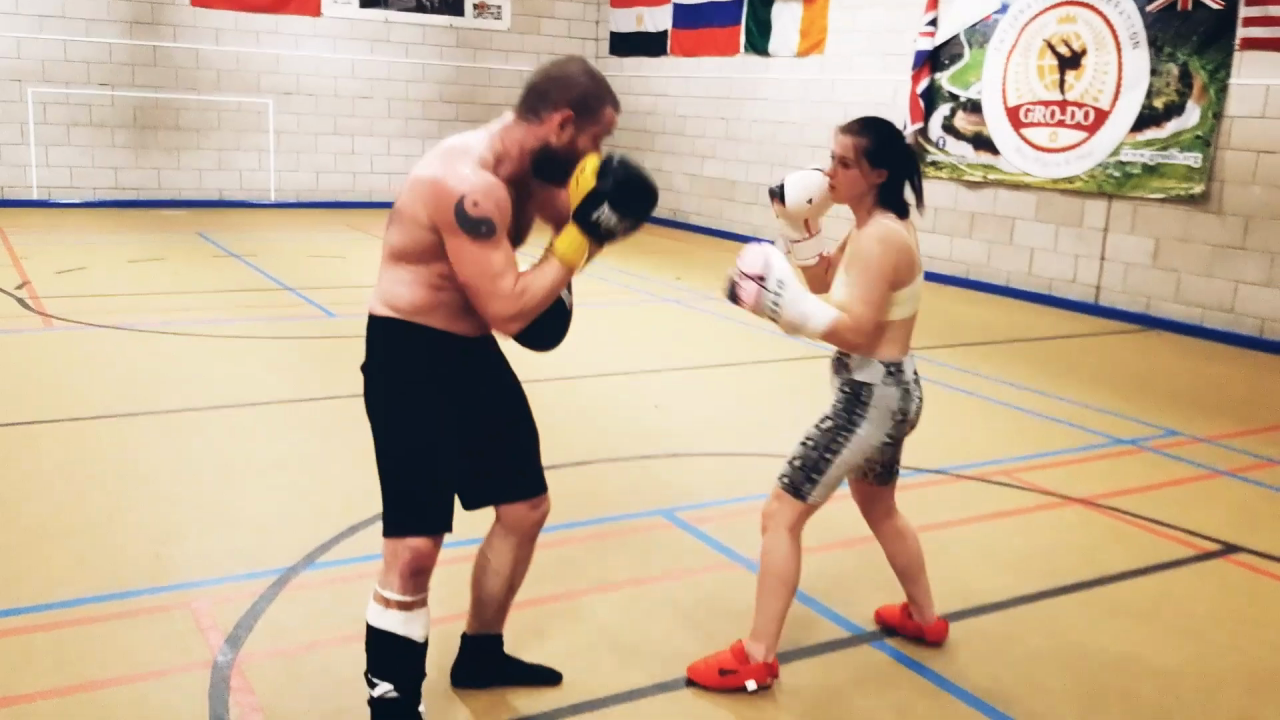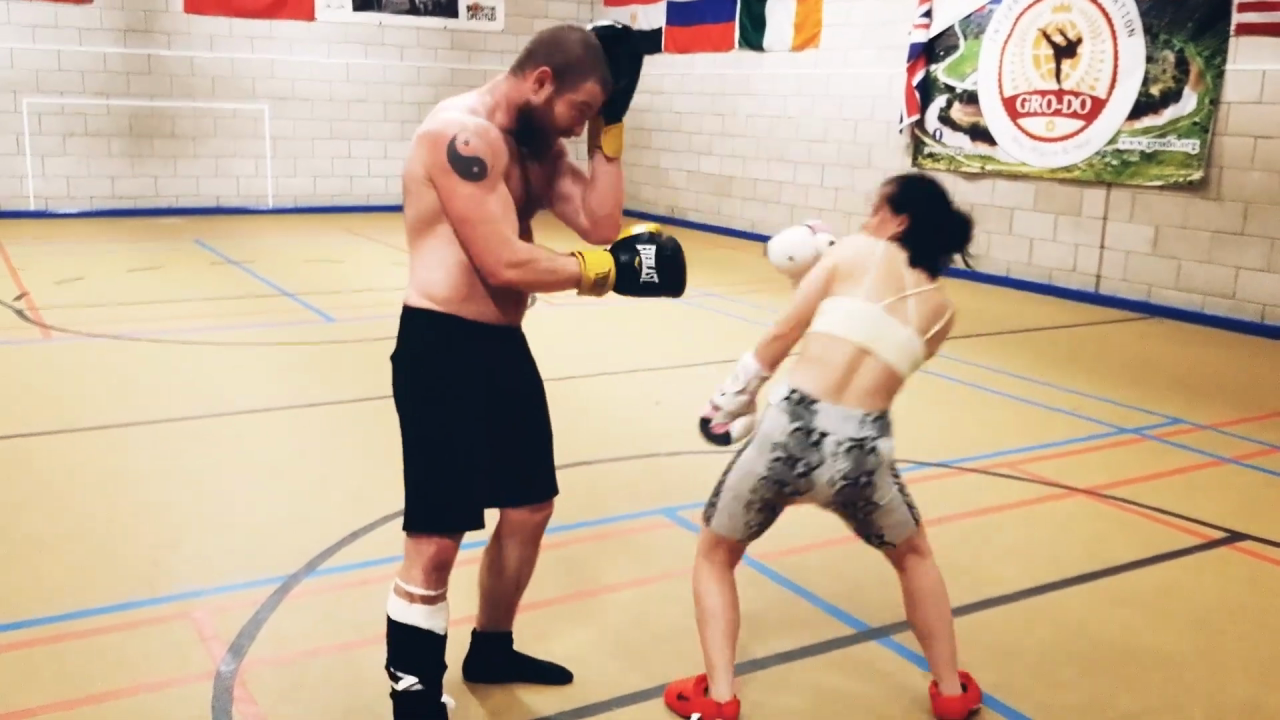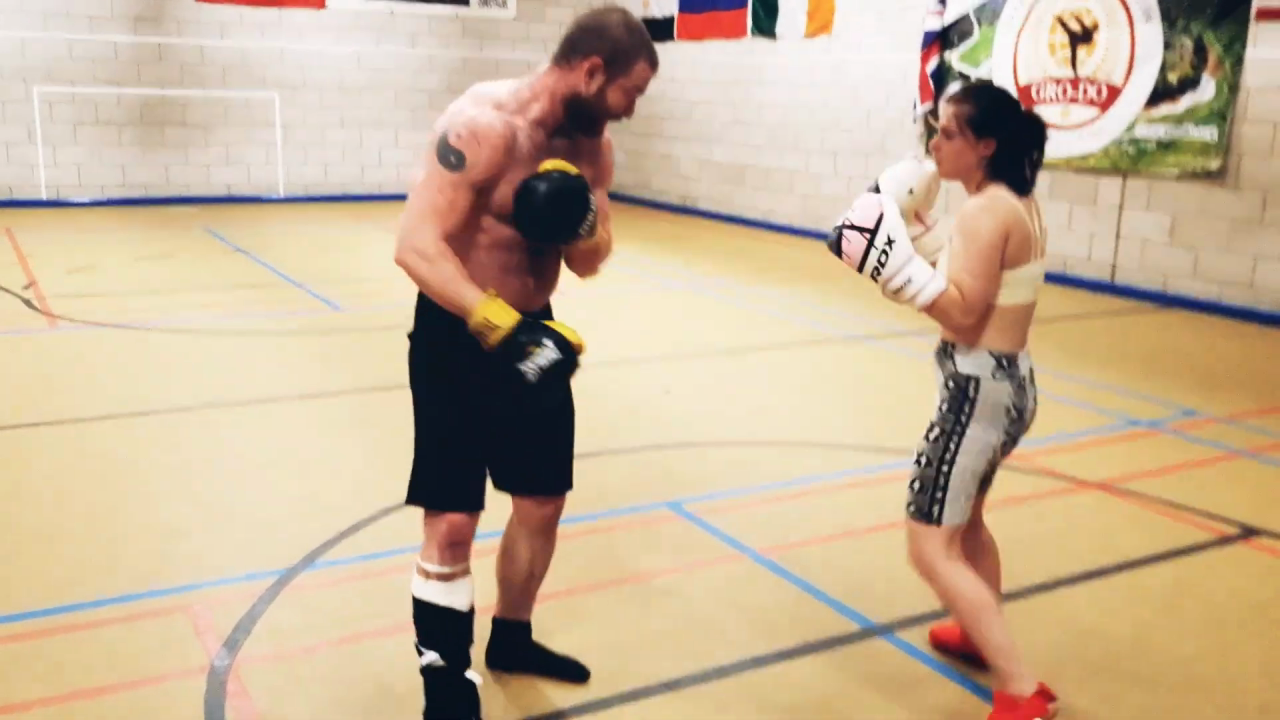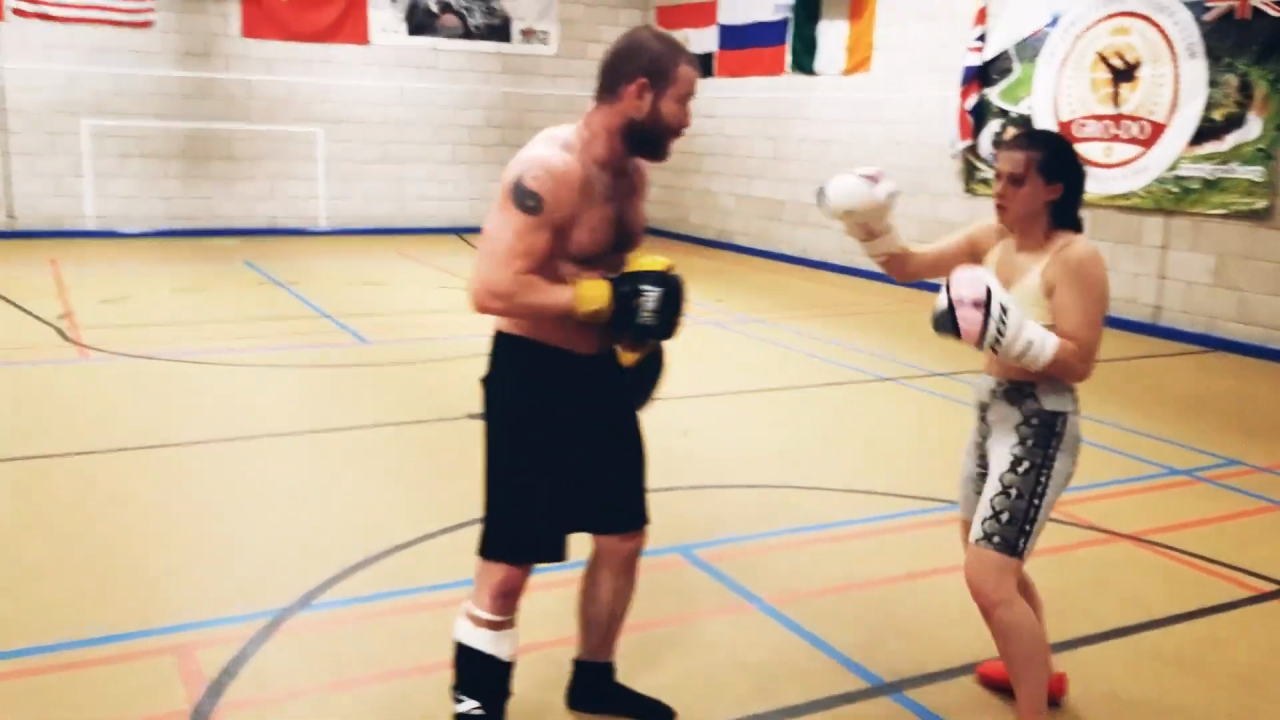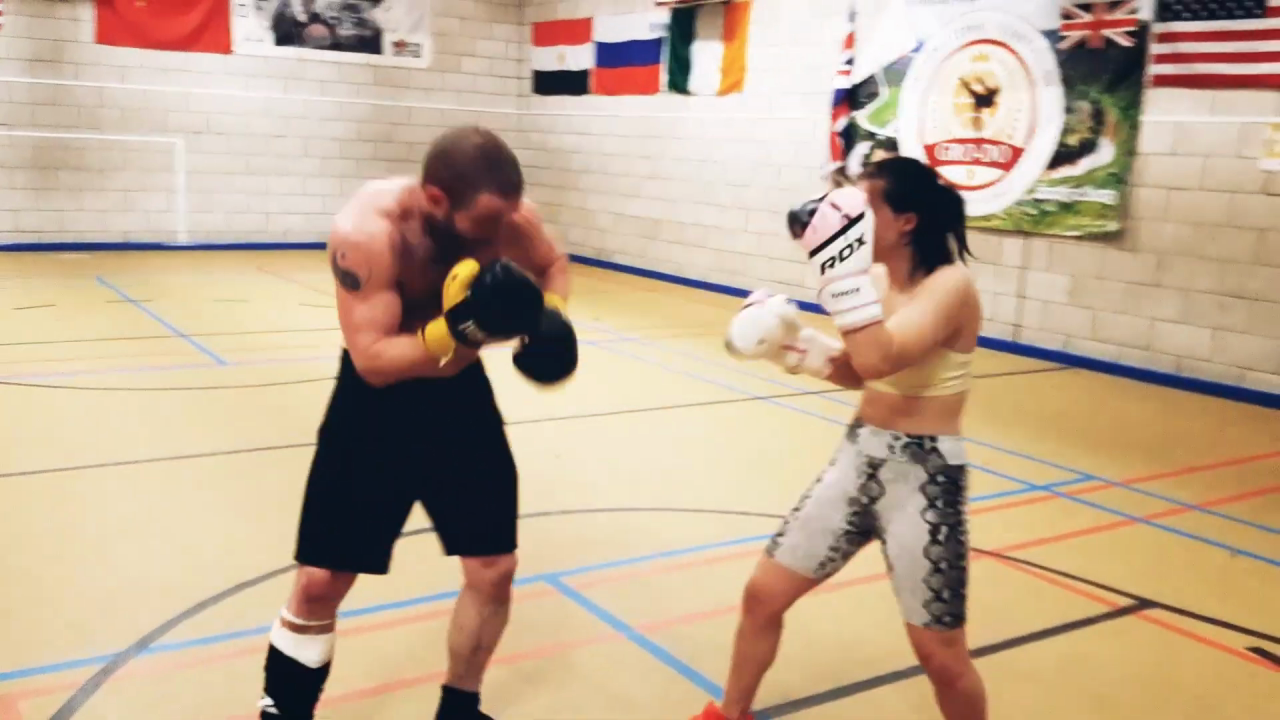
dt=1s
person 1, frame 1
left shoulder: (531, 162)
right shoulder: (468, 184)
left elbow: (566, 219)
right elbow: (507, 311)
left wrist: (582, 227)
right wrist: (589, 230)
left hip: (474, 353)
right hip: (411, 359)
left knee: (524, 508)
right knee: (415, 546)
left ankle: (481, 655)
person 1, frame 2
left shoulder: (539, 145)
right shoulder: (464, 134)
left elbow: (601, 223)
right elbow: (504, 262)
left wrist: (610, 124)
right wrist: (614, 266)
left hip: (504, 347)
right hip: (442, 350)
left knee: (529, 510)
right knee: (435, 541)
left ankle: (491, 649)
person 1, frame 3
left shoulder: (589, 144)
right shoulder: (480, 123)
left elbow: (590, 262)
right elbow: (417, 247)
left wrist: (584, 218)
right wrist: (502, 329)
left hip: (533, 338)
right hip: (459, 336)
left knee: (543, 503)
right knee: (451, 523)
left ankle: (512, 638)
person 1, frame 4
left shoulder: (633, 172)
right shoulder: (551, 168)
right elbow: (492, 289)
left wrist: (636, 316)
right wrist: (606, 298)
left hip: (598, 376)
right hip: (530, 377)
left knee: (622, 541)
right knee: (507, 570)
person 1, frame 5
left shoulder: (504, 220)
right shoulder: (366, 228)
left elbow: (549, 265)
right elbow: (375, 362)
left wrist: (547, 318)
right wrist: (455, 331)
left hip: (463, 399)
right hip: (377, 405)
left knee: (493, 569)
right knee: (320, 580)
person 2, frame 1
left shoulder: (882, 240)
right shoulder: (866, 227)
left elbow: (847, 333)
right elbow: (816, 280)
left wrist: (777, 295)
right wrist: (805, 233)
left hip: (870, 396)
right hip: (881, 394)
left knee: (780, 515)
right knee: (878, 507)
left ankle: (756, 656)
right ankle: (923, 616)
person 2, frame 2
left shoulder: (854, 255)
right shoulder: (943, 307)
left elbow: (782, 335)
left wrist: (728, 396)
left hip: (787, 433)
right hip: (862, 450)
left knee: (714, 558)
right knee: (913, 556)
person 2, frame 3
left shoulder: (987, 210)
right shoulder: (1012, 203)
left elbow: (960, 317)
left wrist: (891, 257)
right wrist: (914, 236)
left hip: (976, 393)
right hip: (1000, 388)
left knee: (934, 554)
right knee: (961, 521)
right ankle: (979, 637)
person 2, frame 4
left shoulder: (1077, 259)
right shoulder: (994, 237)
left elbow: (1076, 364)
right elbow: (906, 264)
left wrist: (1003, 326)
right wrist: (870, 222)
left hip: (1039, 424)
right hip: (993, 414)
left knee: (990, 579)
right knee: (991, 562)
person 2, frame 5
left shoulder: (950, 288)
right shoulder: (877, 280)
left elbow: (875, 359)
left wrist: (843, 265)
right wrist: (787, 343)
left hip: (924, 478)
right hip: (857, 461)
left knee: (940, 654)
right knee: (763, 595)
